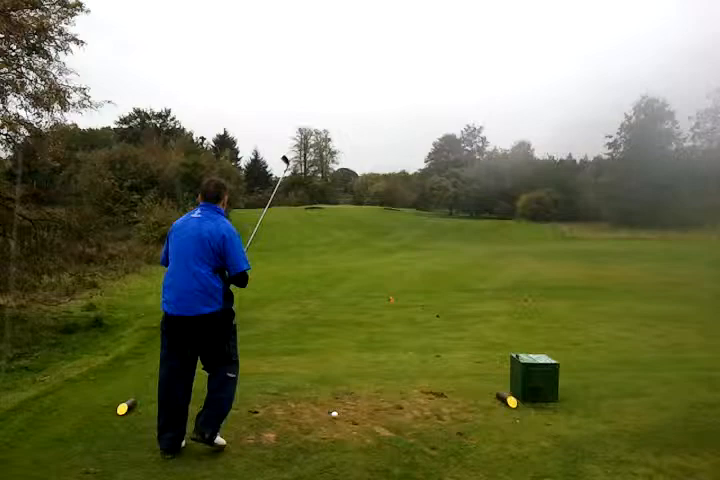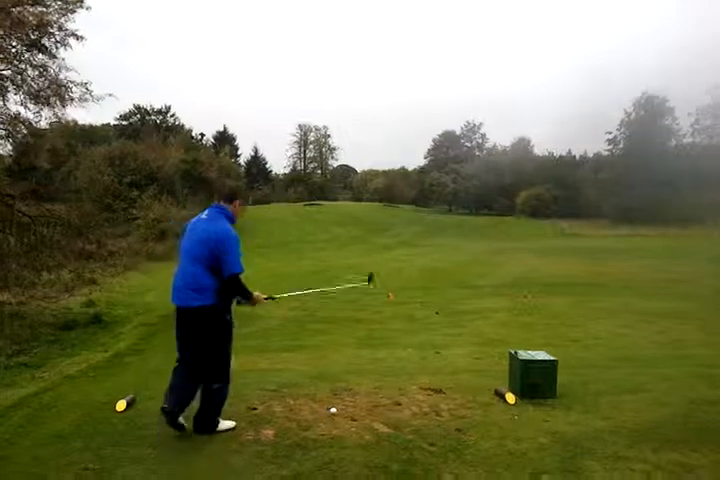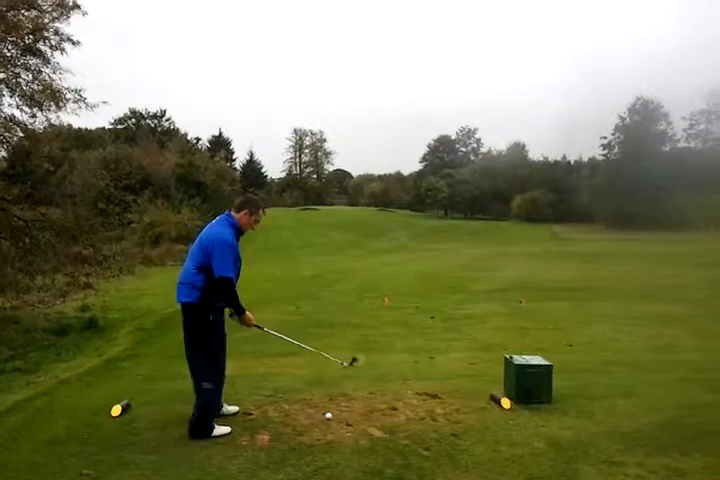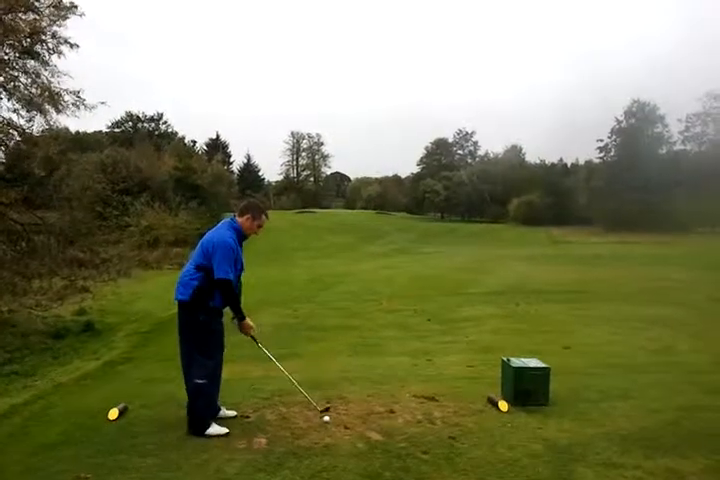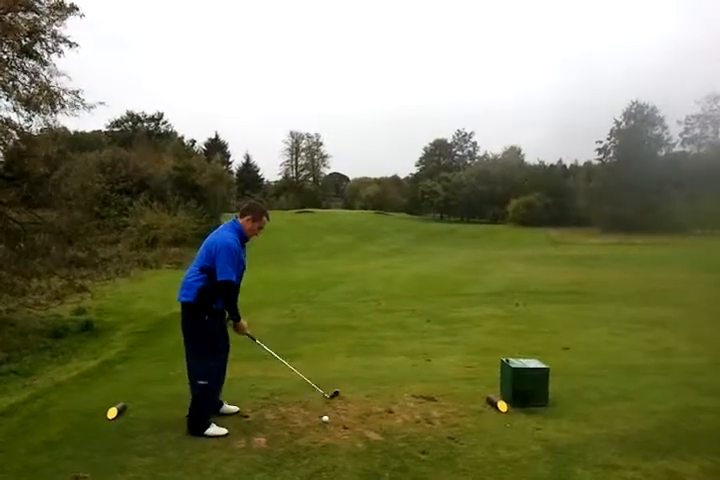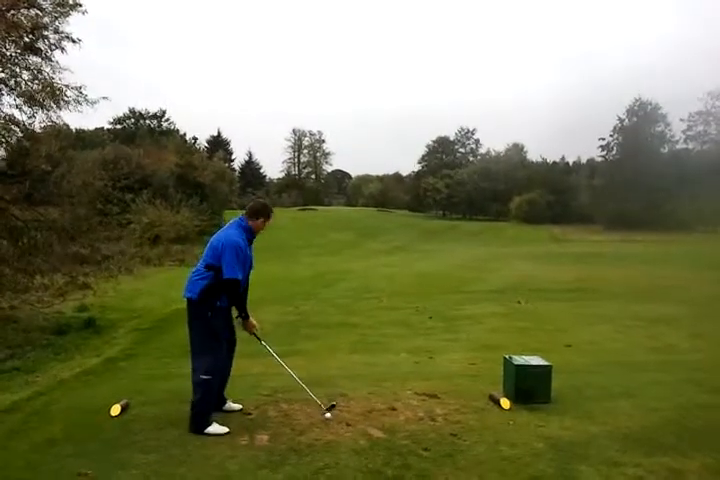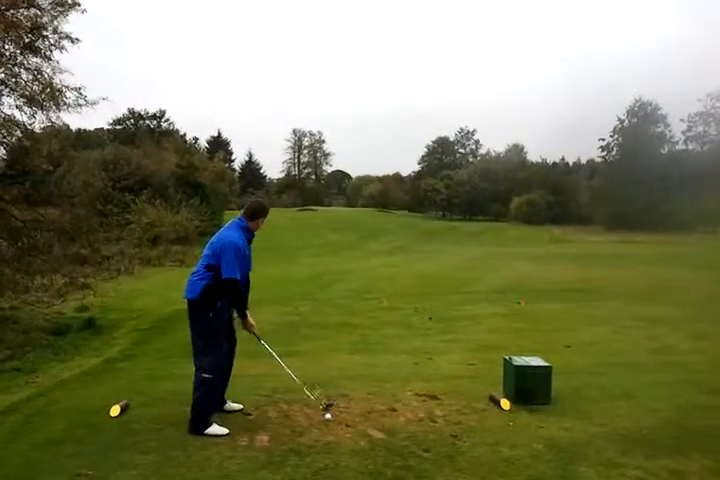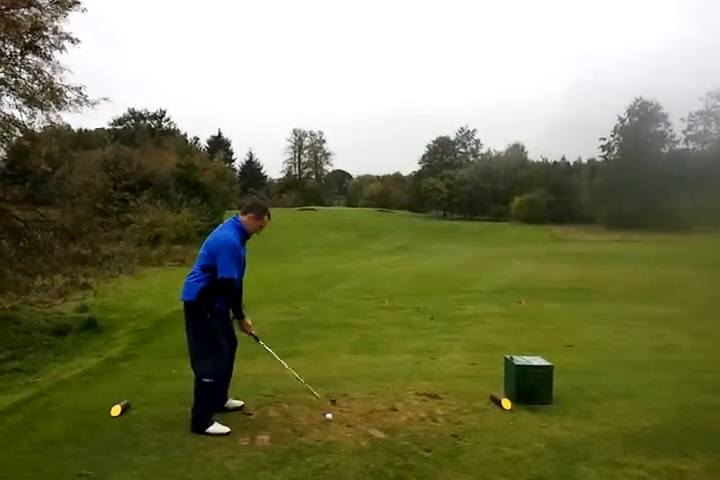
dt=0.5s
person 1, frame 1
left shoulder: (178, 225)
right shoulder: (224, 229)
left elbow: (166, 261)
right elbow: (241, 278)
right wrist: (226, 275)
left hip: (175, 310)
right hip: (211, 311)
left knee: (174, 375)
right knee: (224, 368)
left ankle: (170, 441)
right ankle: (207, 428)
person 1, frame 2
left shoulder: (194, 223)
right shoulder: (225, 232)
right elbow: (232, 280)
left wrist: (240, 294)
right wrist: (249, 296)
left hip: (185, 301)
right hip: (210, 306)
left knee: (189, 358)
right knee: (215, 366)
left ankle: (173, 406)
right ankle: (207, 421)
person 1, frame 3
left shoulder: (222, 227)
right shoulder: (224, 237)
right elbow: (223, 282)
left wrist: (234, 308)
right wrist: (241, 311)
left hip: (202, 301)
right hip: (201, 304)
left knee: (213, 357)
right knee: (208, 362)
left ankle: (212, 404)
right ankle: (202, 425)
person 1, frame 4
left shoulder: (230, 234)
right shoulder: (225, 240)
left elbow: (231, 281)
right elbow: (225, 284)
left wrist: (238, 314)
right wrist: (241, 318)
left hip: (206, 302)
right hip: (196, 303)
left knee: (212, 357)
right knee: (204, 360)
left ankle: (210, 407)
right ankle: (200, 421)
person 1, frame 5
left shoulder: (233, 236)
right shoulder: (227, 242)
left elbow: (231, 282)
right elbow: (225, 285)
left wrist: (233, 315)
right wrist: (236, 318)
left hip: (210, 303)
right hip: (199, 304)
left knee: (219, 353)
right knee: (205, 360)
left ankle: (212, 403)
right ankle: (199, 422)
person 1, frame 6
left shoulder: (242, 236)
right shoulder: (233, 240)
left elbow: (242, 279)
right elbow: (231, 284)
left wrist: (243, 312)
right wrist: (245, 316)
left hip: (217, 300)
right hip: (204, 301)
left knee: (226, 347)
right knee: (209, 357)
left ankle: (216, 399)
right ankle: (200, 419)
person 1, frame 7
left shoulder: (240, 235)
right shoulder: (233, 241)
left elbow: (243, 277)
right elbow: (231, 283)
left wrist: (245, 310)
right wrist: (244, 316)
left hip: (217, 300)
right hip: (205, 301)
left knee: (226, 348)
right knee: (211, 357)
left ankle: (216, 400)
right ankle: (200, 421)
person 1, frame 8
left shoulder: (235, 235)
right shoulder: (228, 240)
left elbow: (234, 280)
right elbow: (227, 283)
left wrist: (239, 312)
right wrist: (240, 317)
left hip: (214, 301)
right hip: (202, 303)
left knee: (227, 347)
right knee: (210, 358)
left ankle: (218, 398)
right ankle: (201, 420)
